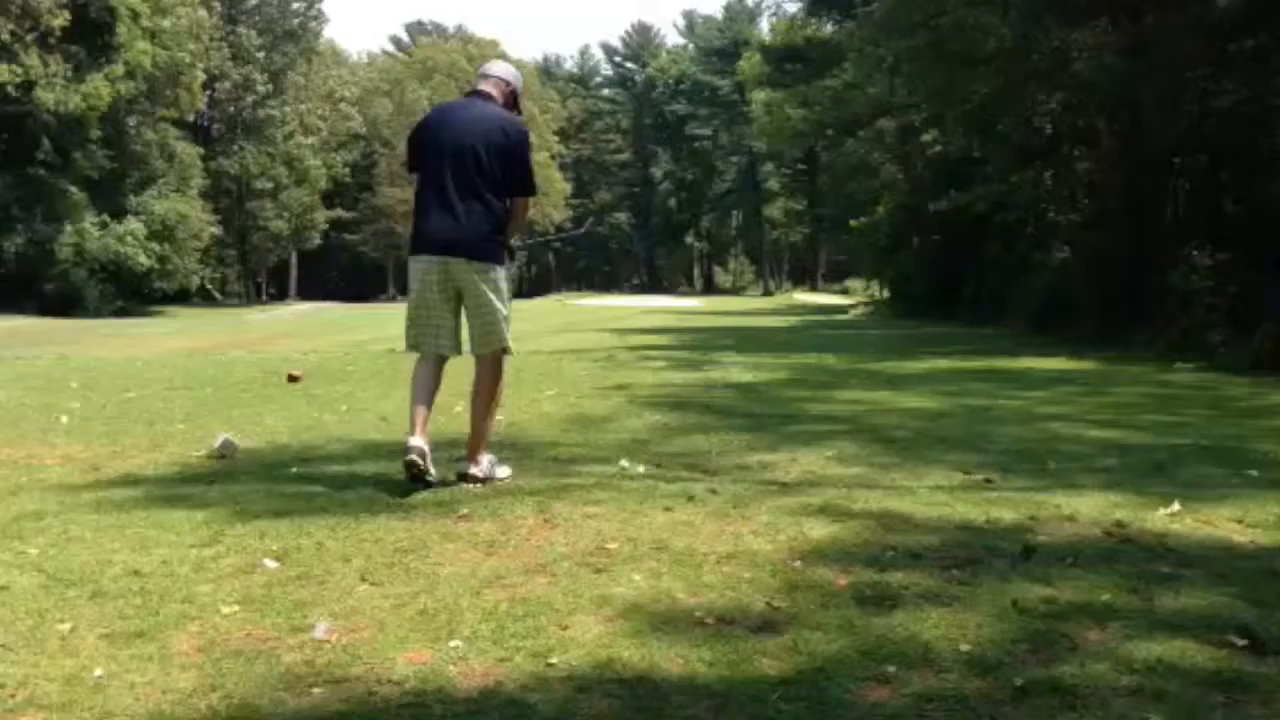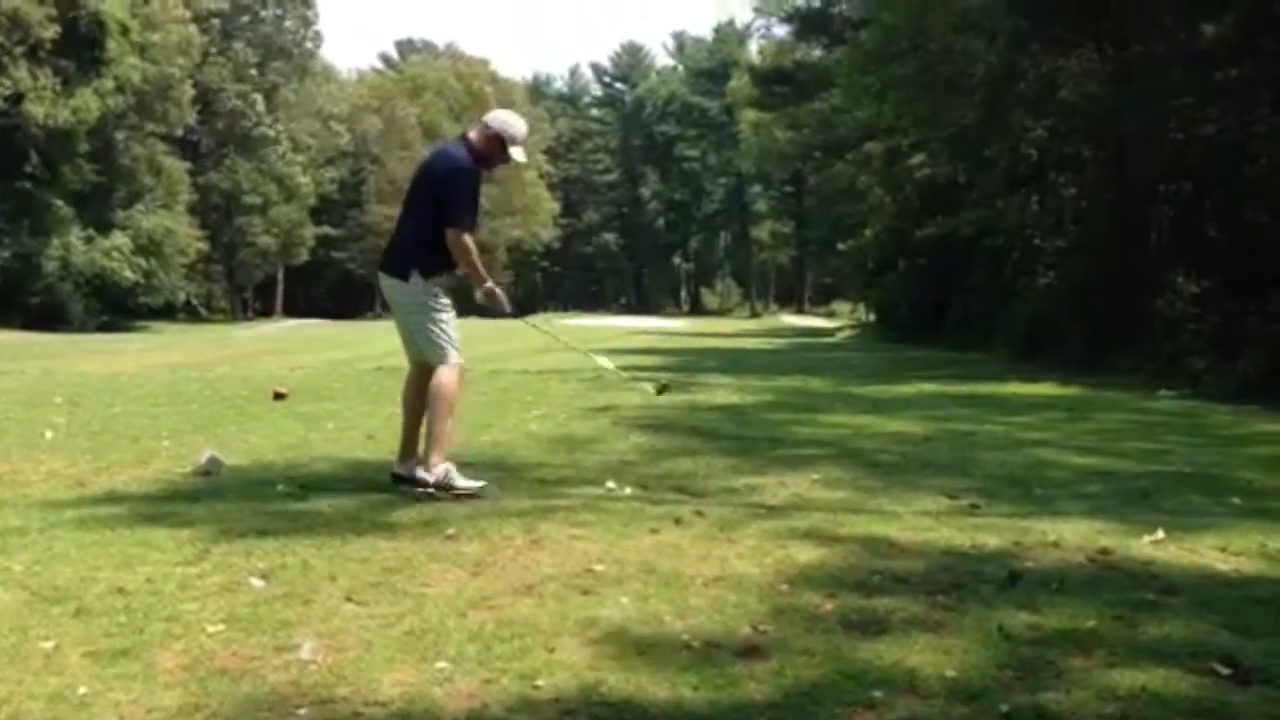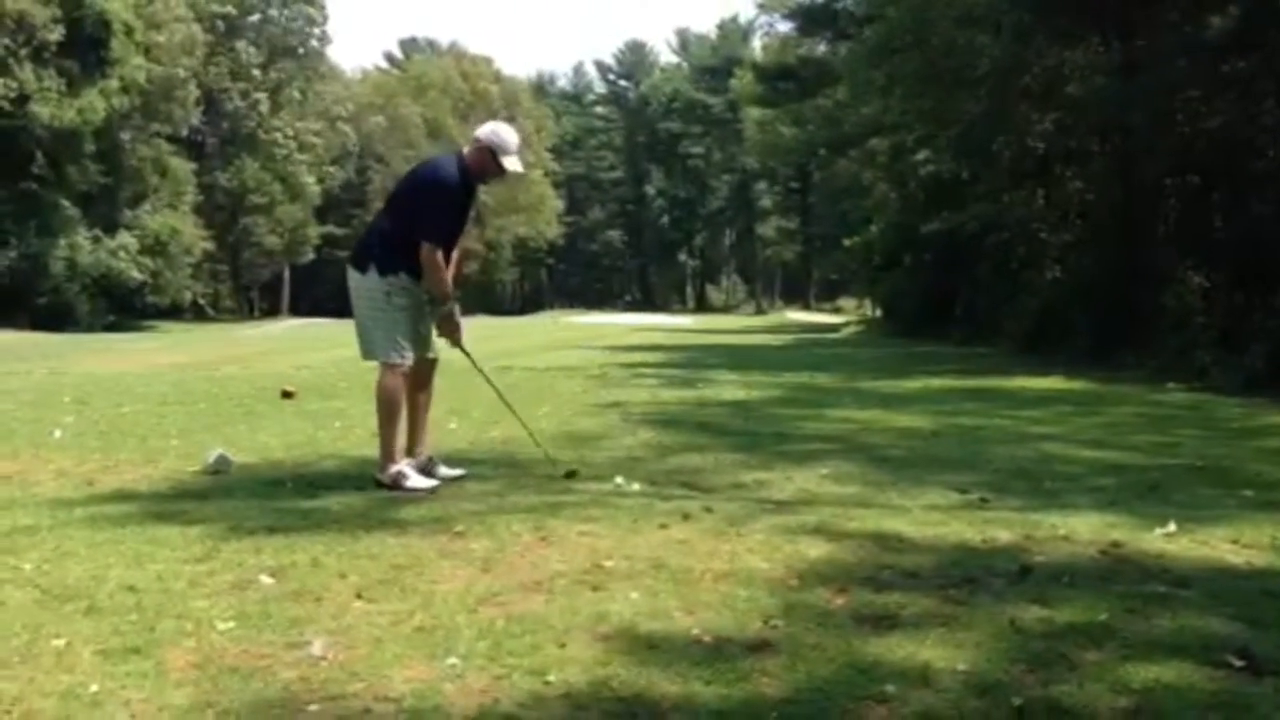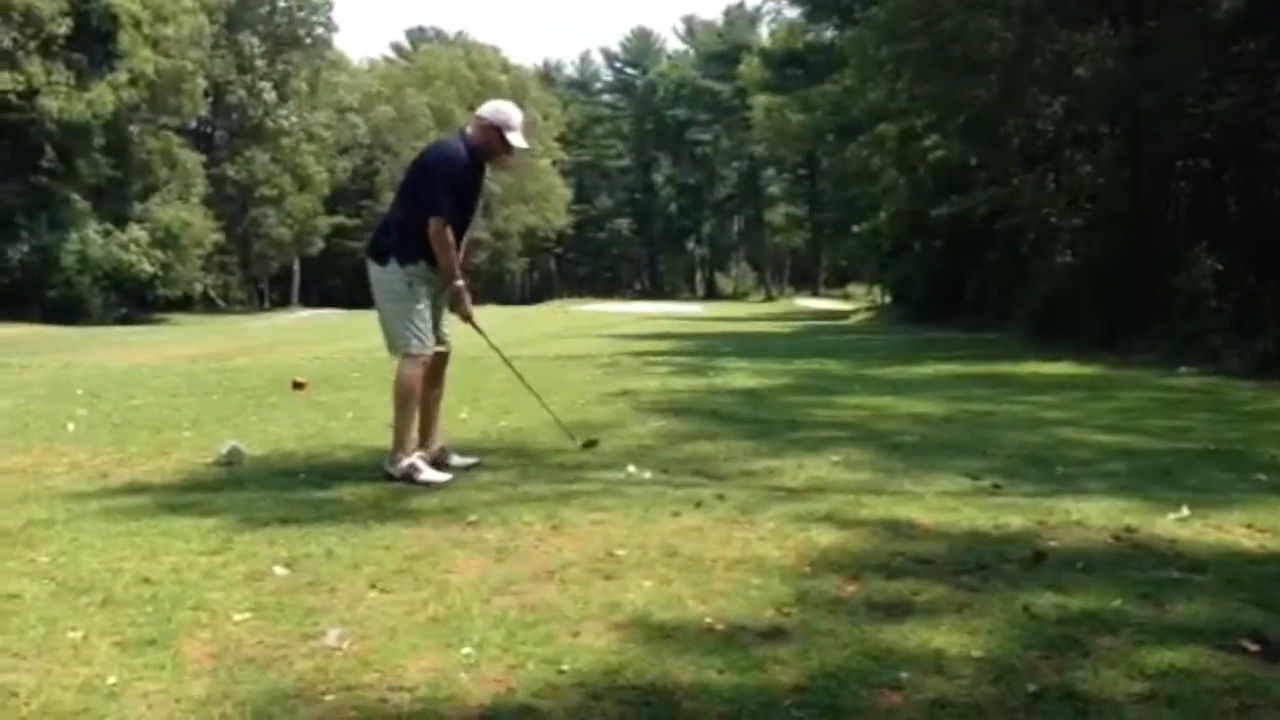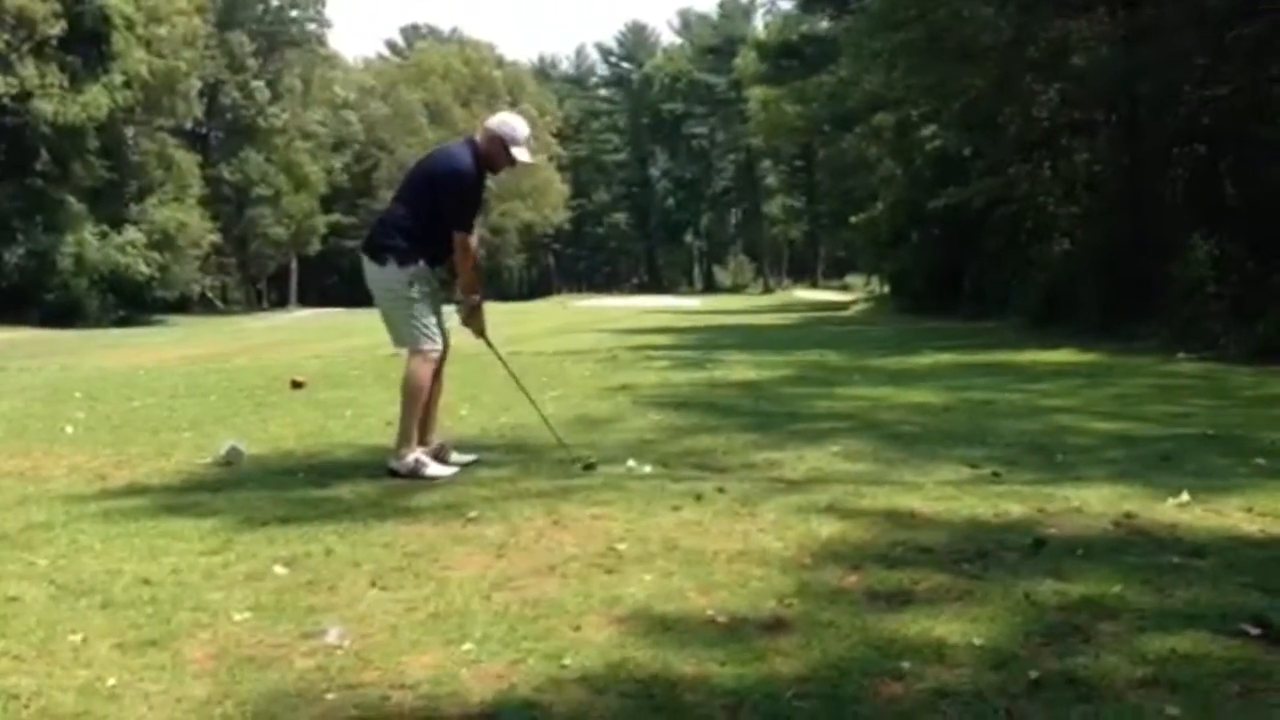
dt=1s
person 1, frame 1
left shoulder: (433, 119)
right shoulder: (511, 128)
left elbow: (417, 177)
right elbow: (521, 204)
left hip: (428, 250)
right hip: (482, 254)
left knee: (431, 353)
right knee: (490, 354)
left ankle: (417, 440)
right ankle: (477, 459)
person 1, frame 2
left shoulder: (458, 160)
right shoulder: (459, 165)
left elbow: (460, 234)
right elbow: (455, 238)
left wrist: (476, 280)
right wrist: (487, 286)
left hip: (412, 272)
right hip: (415, 275)
left knee: (425, 363)
right knee: (449, 362)
left ankle: (409, 461)
right ankle: (435, 465)
person 1, frame 3
left shoulder: (463, 181)
right shoulder: (443, 180)
left elbow: (447, 246)
right elbow: (429, 252)
left wrist: (446, 301)
right wrist: (446, 308)
left hip: (407, 276)
right hip: (379, 273)
left knee: (424, 361)
right knee: (397, 364)
left ankle: (418, 456)
right ankle: (390, 465)
person 1, frame 4
left shoulder: (471, 163)
right shoulder: (449, 158)
left elbow: (459, 226)
right elbow: (438, 228)
left wrist: (454, 279)
right wrist: (457, 285)
left hip: (422, 266)
right hip: (398, 263)
left knee: (437, 353)
right knee: (416, 354)
left ankle: (429, 448)
right ankle: (401, 458)
person 1, frame 5
left shoulder: (470, 167)
right shoulder: (459, 168)
left elbow: (467, 236)
right elbow: (462, 241)
left wrist: (467, 293)
right wrist: (473, 299)
left hip: (414, 263)
right hip: (395, 262)
left knee: (438, 349)
right knee: (426, 350)
left ankle: (429, 444)
right ankle: (405, 454)
